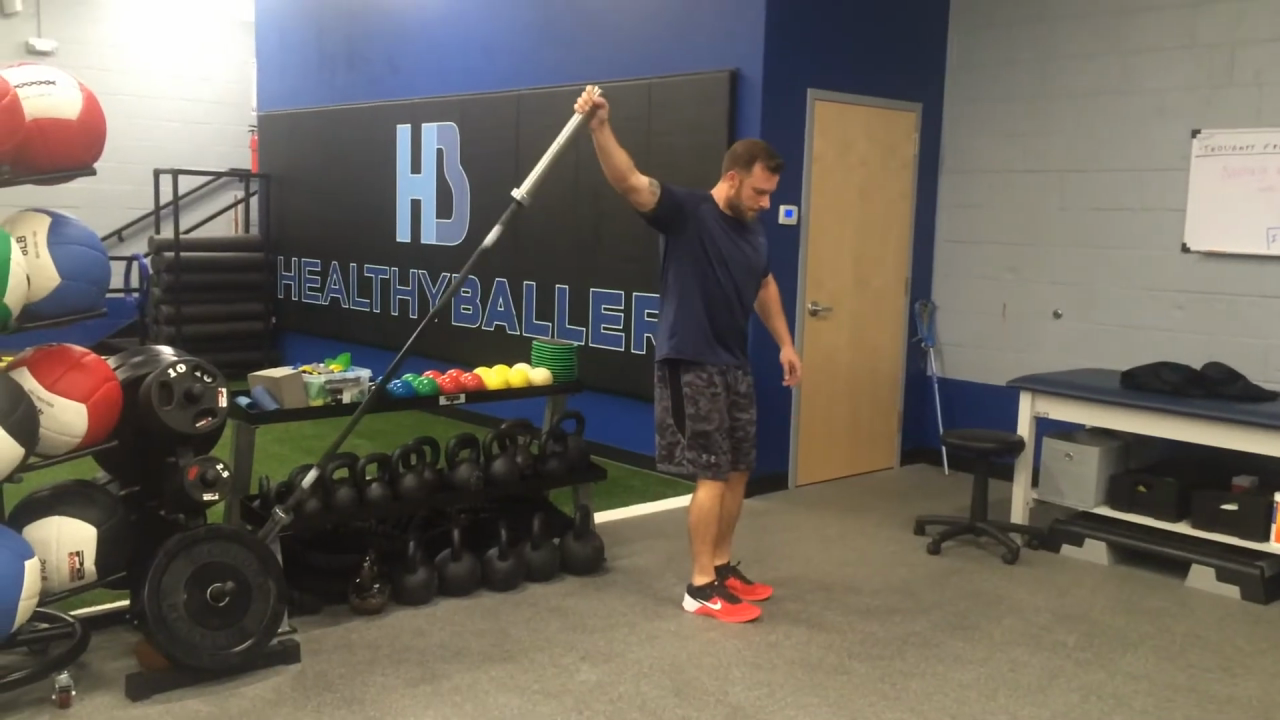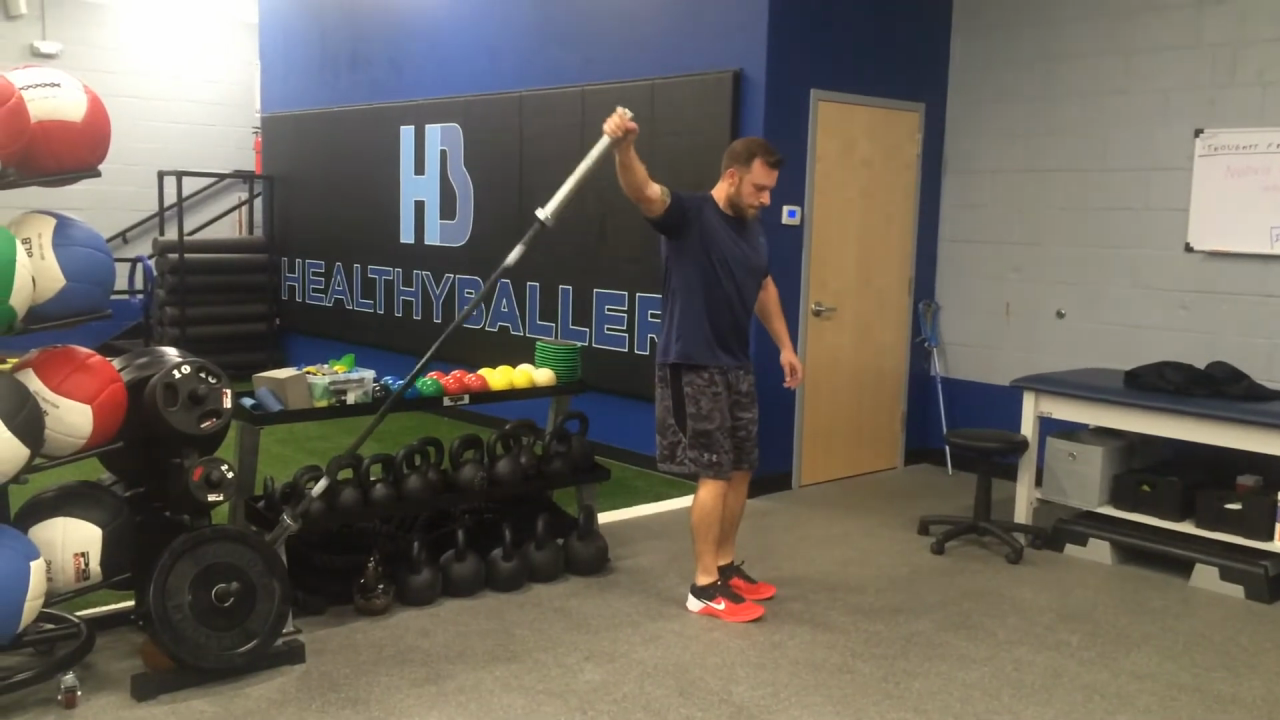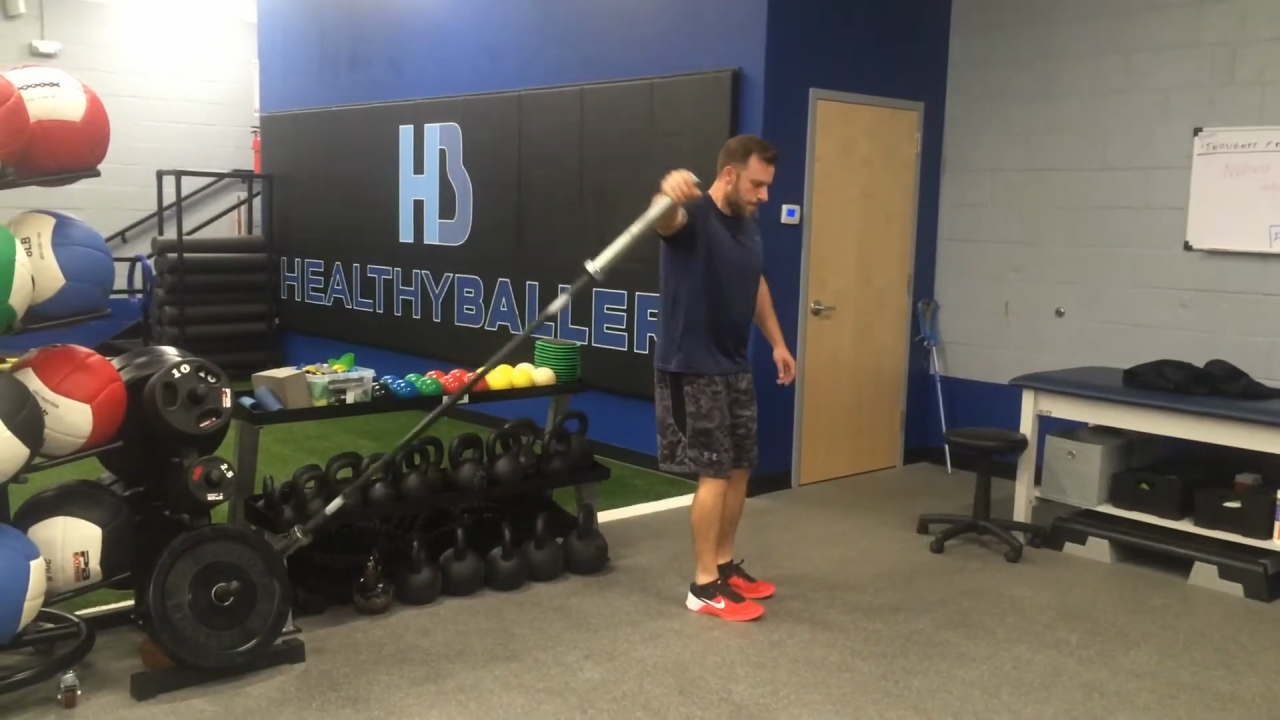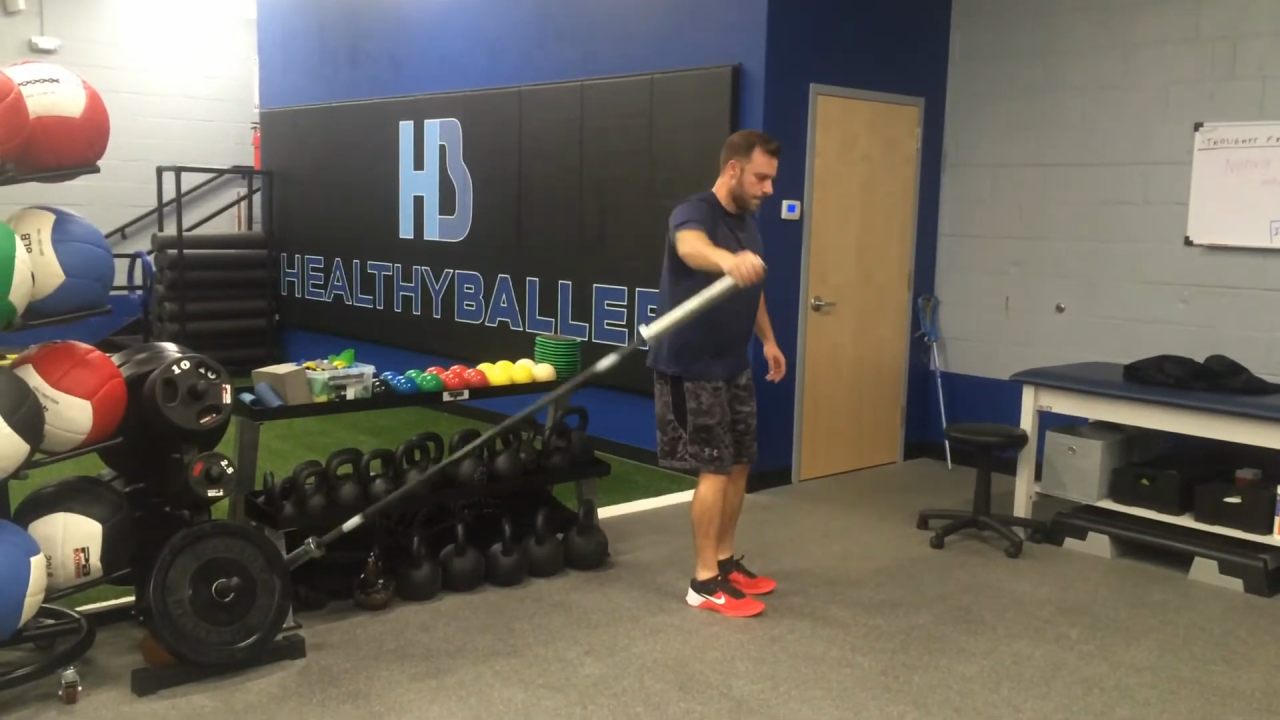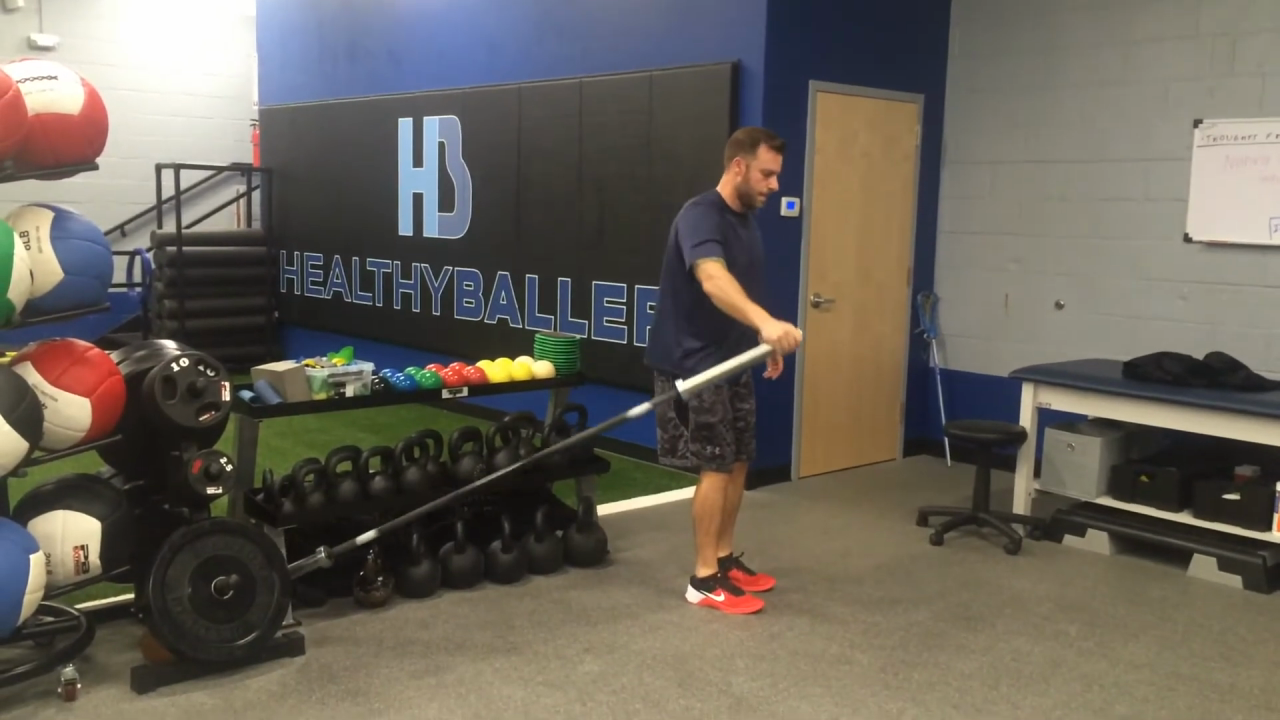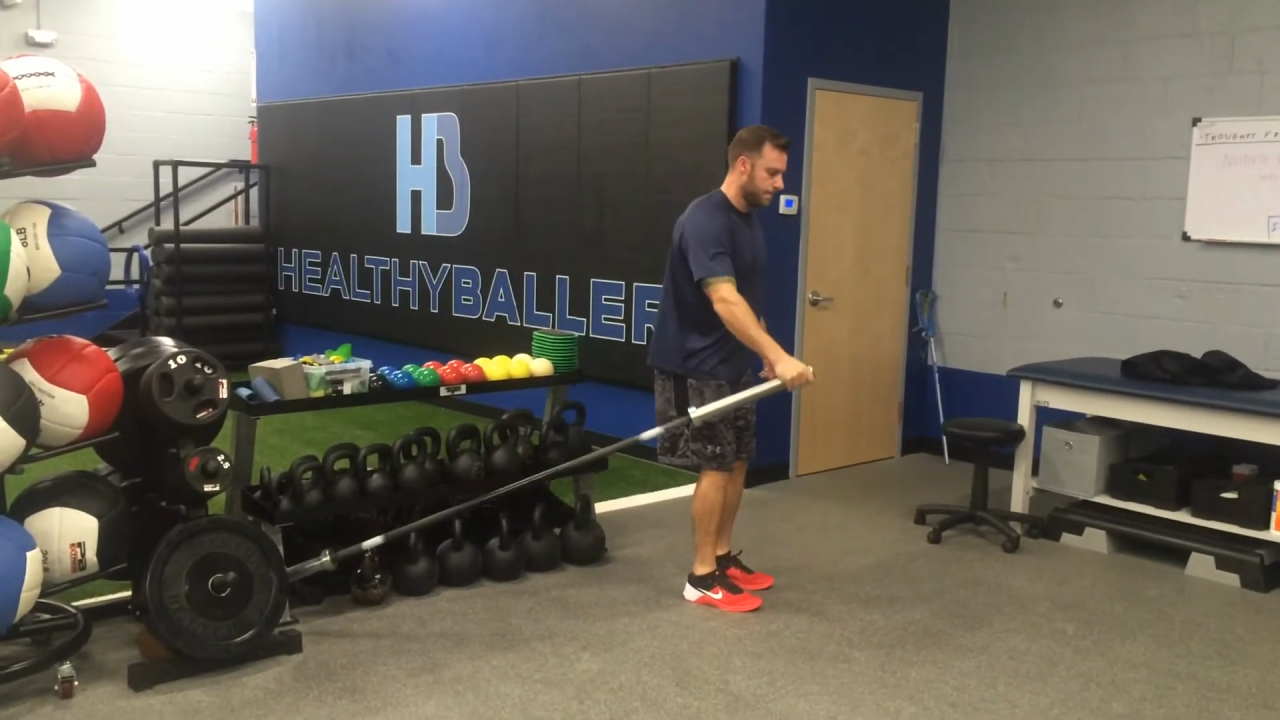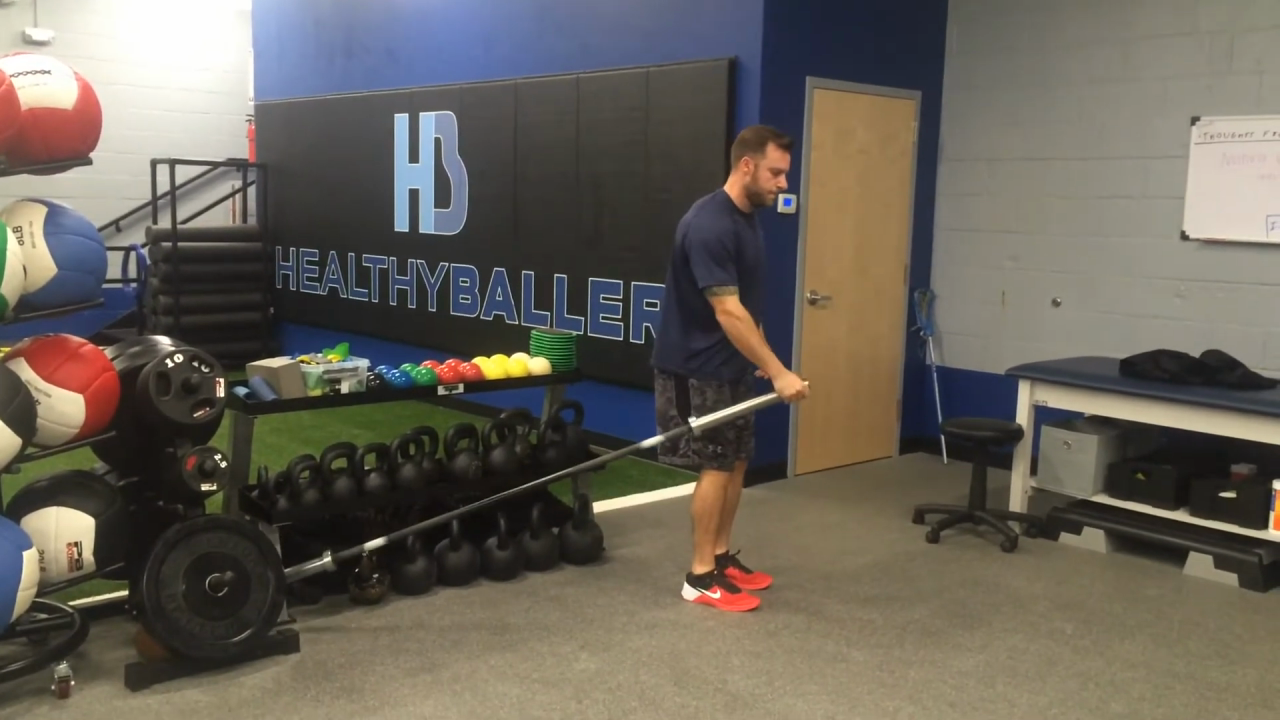
dt=0.3s
person 1, frame 1
left shoulder: (752, 231)
right shoulder: (686, 211)
left elbow: (764, 288)
right elbow: (628, 182)
left wrist: (786, 345)
right wrist: (599, 127)
left hip: (734, 367)
right hip: (691, 366)
left knee: (737, 472)
right knee: (712, 475)
left ankle: (722, 567)
right ankle: (701, 587)
person 1, frame 2
left shoulder: (752, 229)
right shoulder: (689, 213)
left elbow: (763, 288)
right elbow: (642, 193)
left wrist: (786, 345)
right wrist: (623, 147)
left hip: (737, 367)
right hip: (693, 367)
left knee: (740, 470)
right knee: (714, 473)
left ankle: (726, 566)
right ankle: (703, 587)
person 1, frame 3
left shoulder: (747, 227)
right shoulder: (694, 218)
right elbow: (665, 219)
left wrist: (778, 343)
right wrist: (670, 192)
left hip: (734, 367)
right hip: (693, 369)
left knee: (739, 469)
right knee: (714, 473)
left ankle: (725, 566)
right ankle: (705, 587)
person 1, frame 4
left shoulder: (747, 220)
right shoulder: (696, 211)
right elbow: (691, 247)
left wrist: (768, 339)
right wrist: (730, 262)
left hip: (733, 365)
right hip: (694, 367)
left knee: (738, 464)
right knee: (714, 469)
left ankle: (725, 560)
right ankle: (704, 581)
person 1, frame 5
left shoulder: (747, 218)
right shoulder: (701, 215)
right elbow: (713, 278)
left wrist: (764, 340)
right wrist: (764, 321)
left hip: (732, 364)
right hip: (696, 364)
left knee: (737, 464)
right knee: (716, 467)
left ankle: (724, 559)
right ankle: (704, 579)
person 1, frame 6
left shoulder: (747, 218)
right shoulder: (706, 220)
right elbow: (724, 299)
left wrist: (762, 352)
right wrist: (778, 356)
left hip: (732, 364)
right hip: (697, 366)
left knee: (737, 463)
right knee: (716, 466)
left ankle: (723, 557)
right ankle: (702, 576)
person 1, frame 7
left shoulder: (746, 217)
right shoulder: (710, 224)
right elbow: (727, 311)
left wrist: (761, 359)
right wrist: (778, 372)
left hip: (731, 365)
right hip: (698, 367)
left knee: (735, 463)
right knee: (716, 466)
left ankle: (721, 556)
right ankle: (701, 576)
